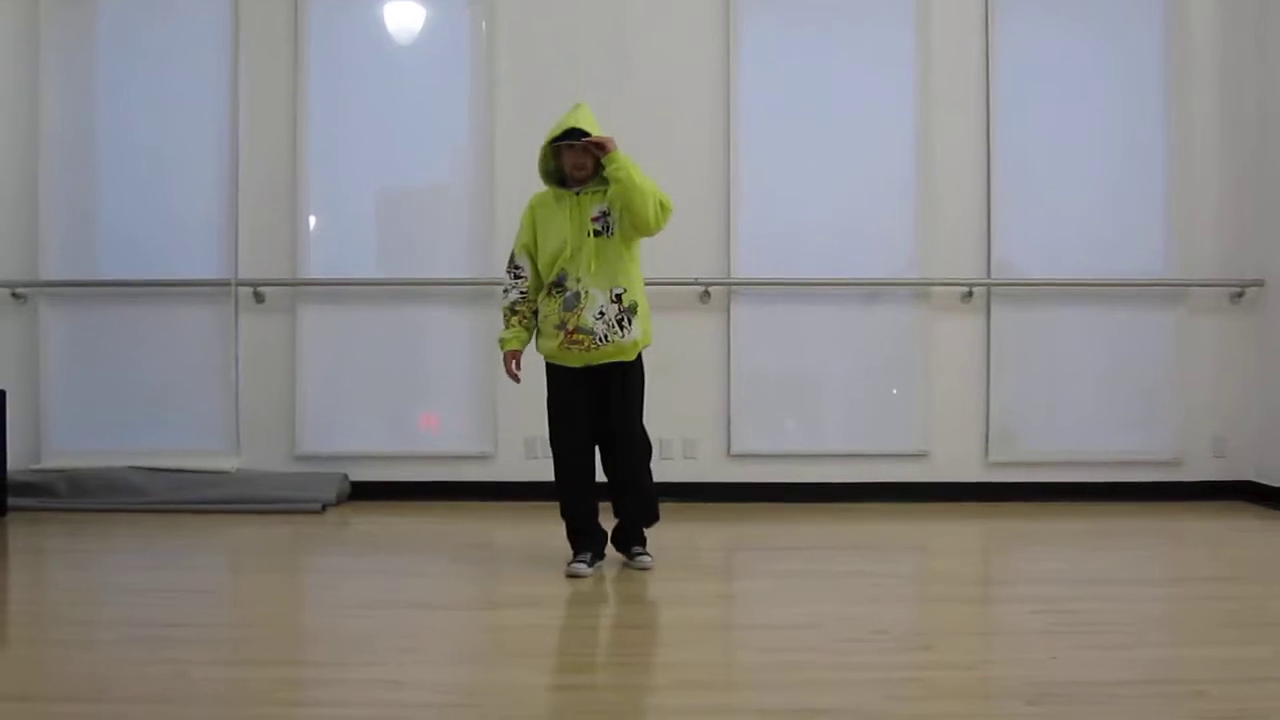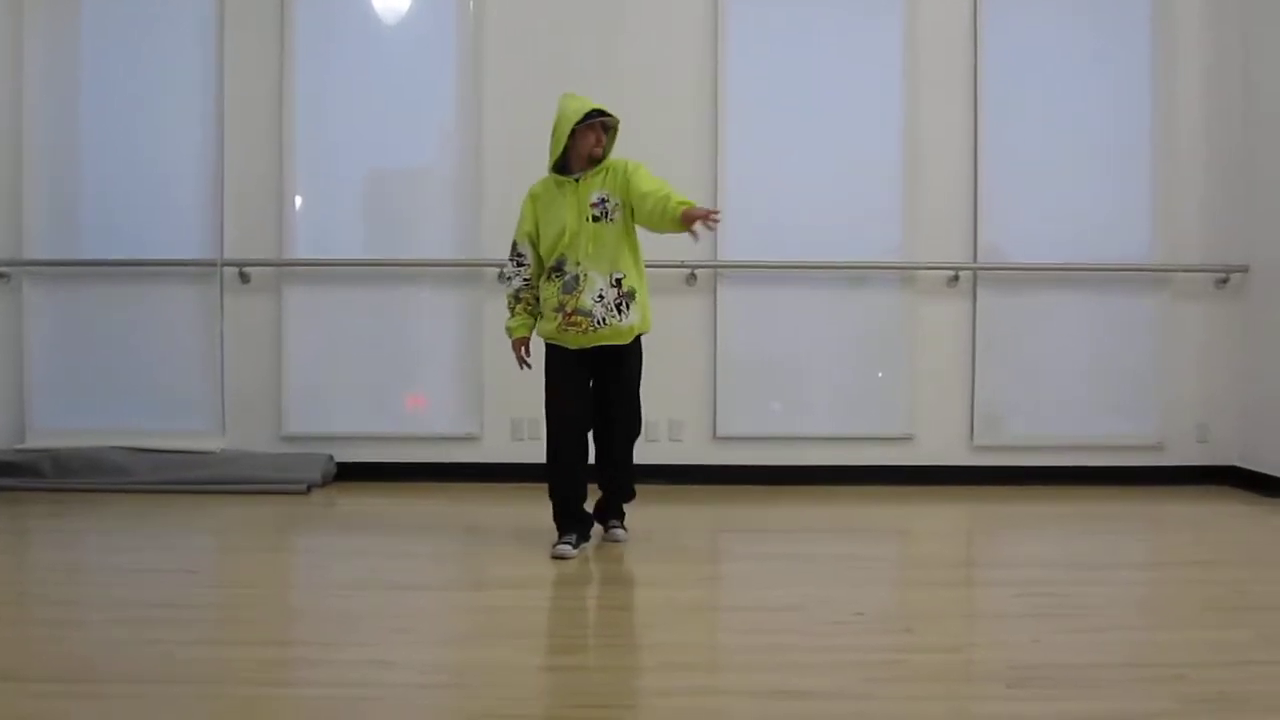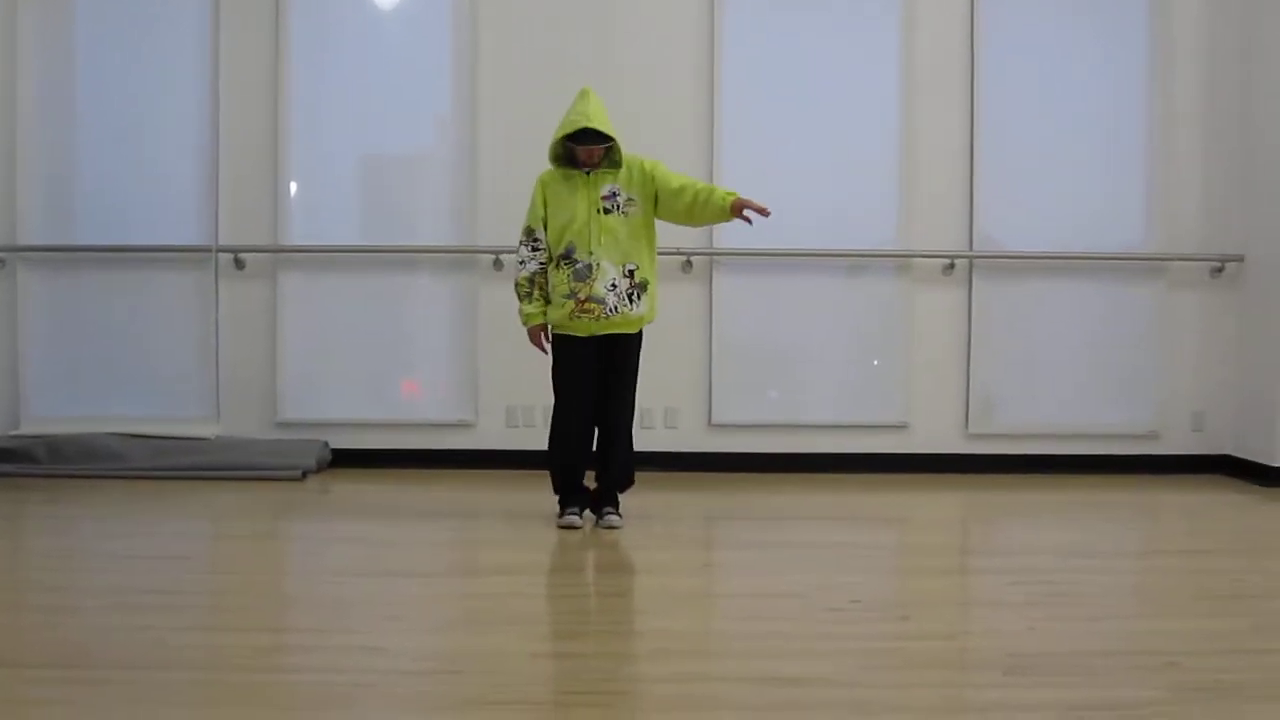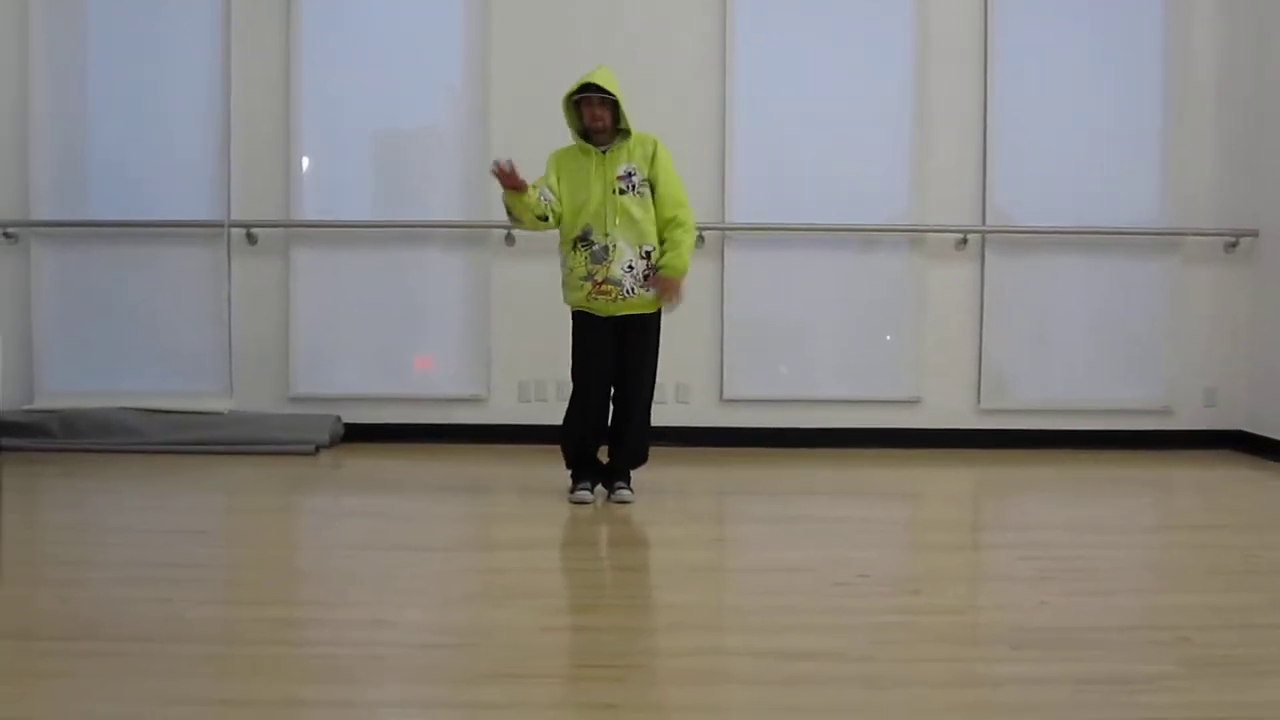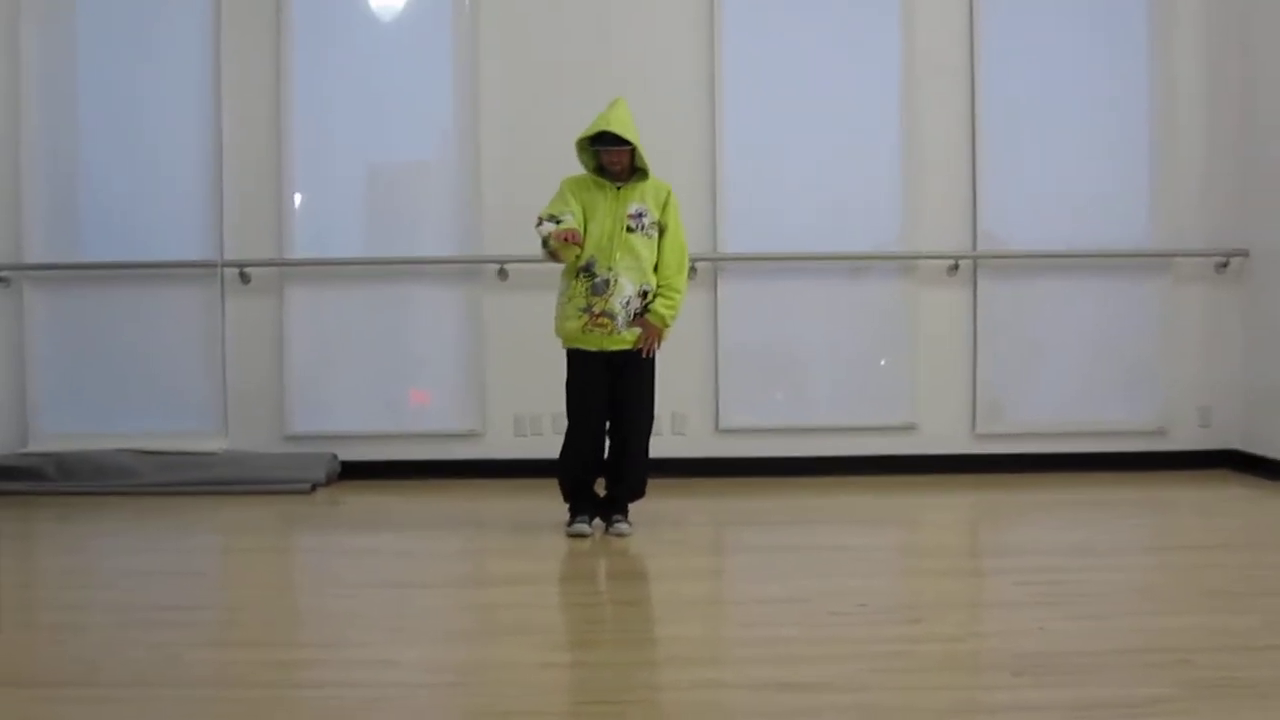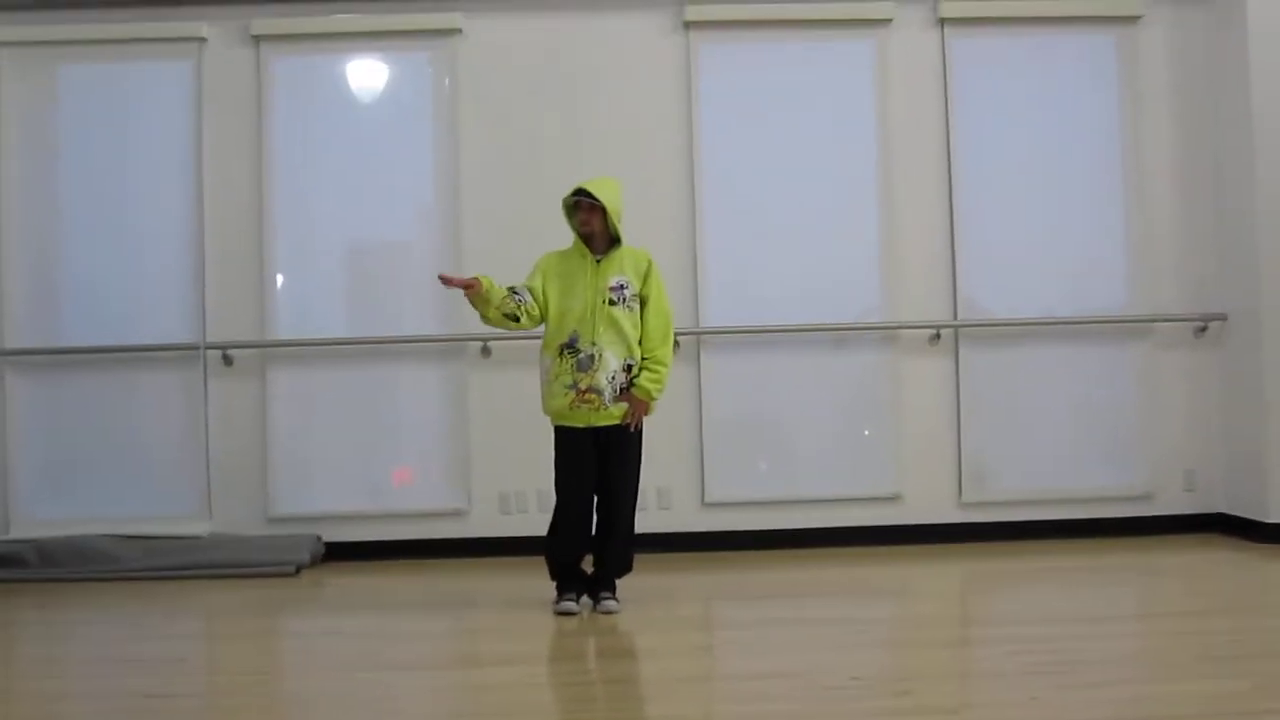
dt=0.7s
person 1, frame 1
left shoulder: (621, 191)
right shoulder: (540, 207)
left elbow: (654, 217)
right elbow: (521, 277)
left wrist: (616, 159)
right wrist: (514, 337)
left hip: (620, 348)
right hip: (563, 353)
left knee: (627, 445)
right knee: (572, 451)
left ankle: (633, 535)
right ankle: (585, 543)
person 1, frame 2
left shoulder: (624, 175)
right shoulder: (540, 195)
left elbow: (657, 199)
right elbow: (522, 265)
left wrist: (685, 212)
right wrist: (519, 325)
left hip: (620, 331)
right hip: (564, 335)
left knee: (620, 427)
right knee: (565, 432)
left ankle: (613, 509)
right ankle: (571, 523)
person 1, frame 3
left shoulder: (639, 173)
right shoulder: (550, 183)
left elbow: (686, 195)
right elbow: (532, 253)
left wrist: (728, 203)
right wrist: (533, 313)
left hip: (624, 320)
right hip: (570, 322)
left knee: (616, 412)
right knee: (572, 412)
left ankle: (608, 496)
right ankle: (571, 496)
person 1, frame 4
left shoulder: (649, 150)
right shoulder: (563, 160)
left elbow: (675, 214)
right elbow: (542, 211)
left wrist: (673, 268)
right wrist: (517, 190)
left hip: (642, 298)
right hip: (589, 299)
left knee: (635, 392)
right knee: (589, 390)
left ankle: (621, 471)
right ankle: (584, 470)
person 1, frame 5
left shoulder: (659, 195)
right shoulder: (574, 189)
left elbow: (673, 265)
right elbow: (552, 234)
left wrist: (659, 317)
right wrist: (563, 239)
left hip: (636, 335)
right hip: (585, 333)
left knee: (632, 426)
right knee: (585, 424)
left ankle: (618, 504)
right ankle: (581, 504)
person 1, frame 6
left shoulder: (639, 264)
right shoulder: (553, 265)
left elbow: (658, 334)
right elbow: (520, 311)
left wrist: (646, 389)
right wrist: (484, 292)
left hip: (622, 409)
right hip: (571, 408)
left knee: (618, 501)
right knee: (571, 500)
left ankle: (606, 581)
right ankle: (568, 582)
